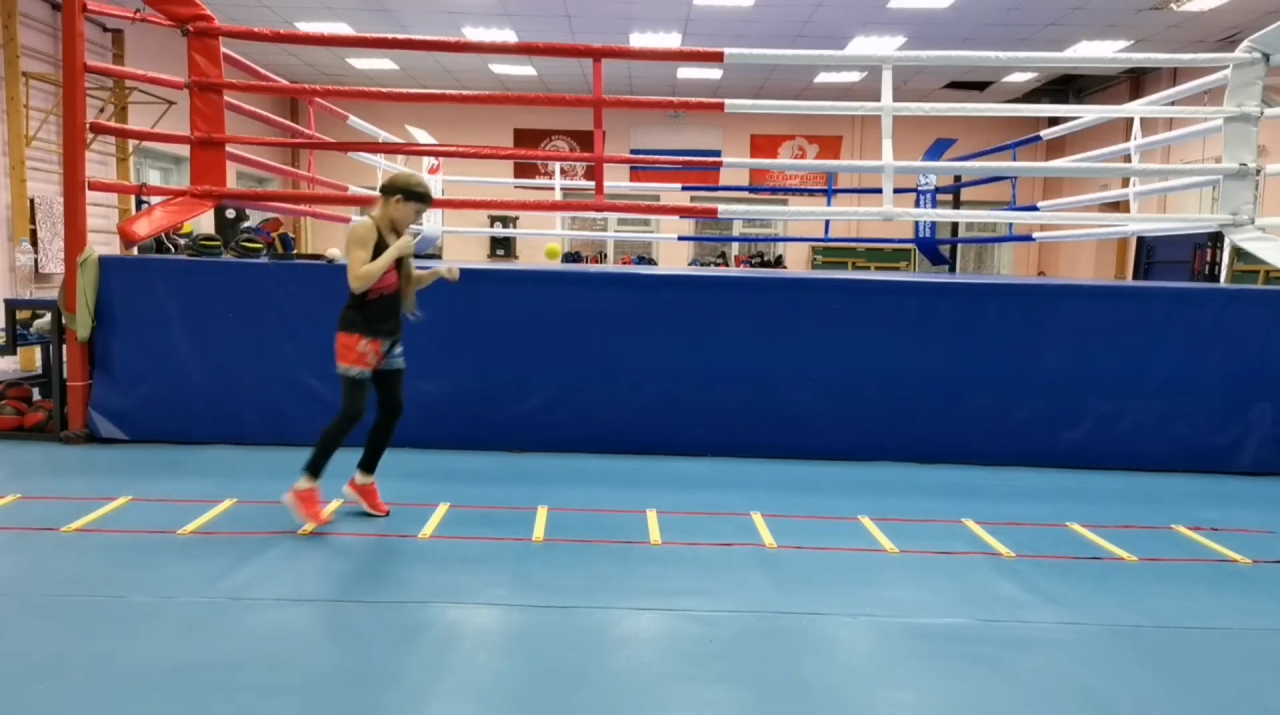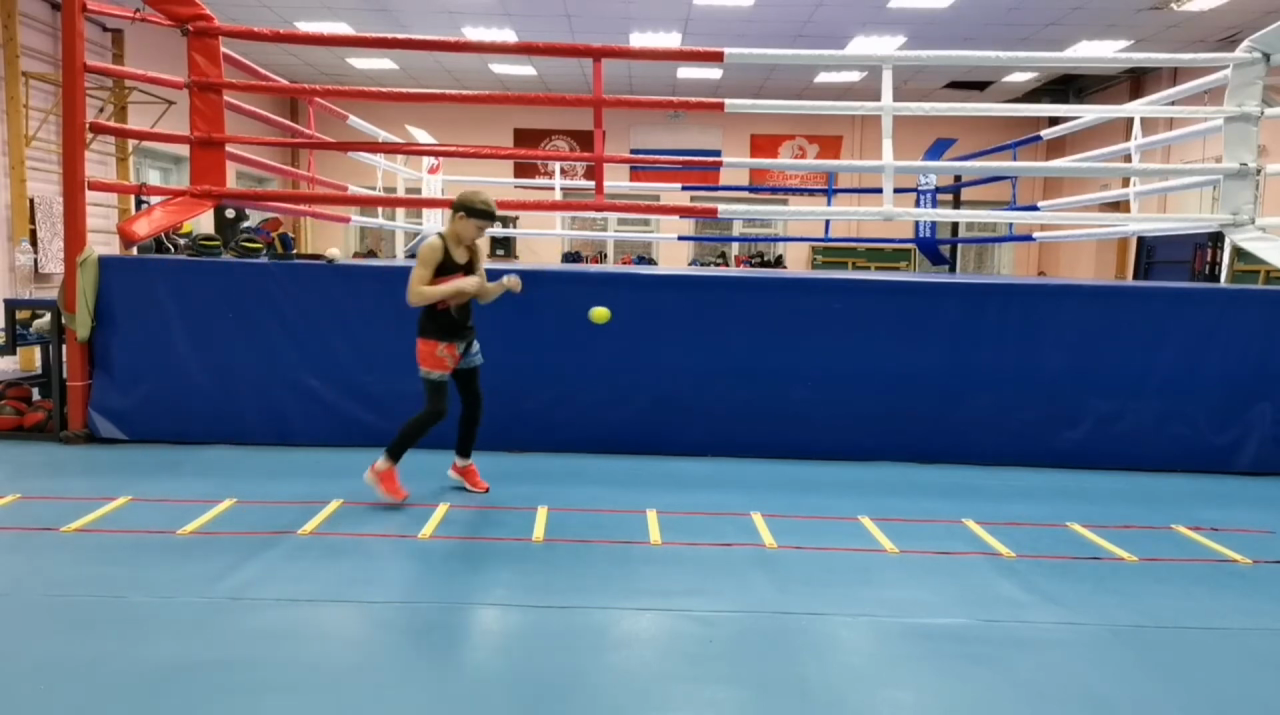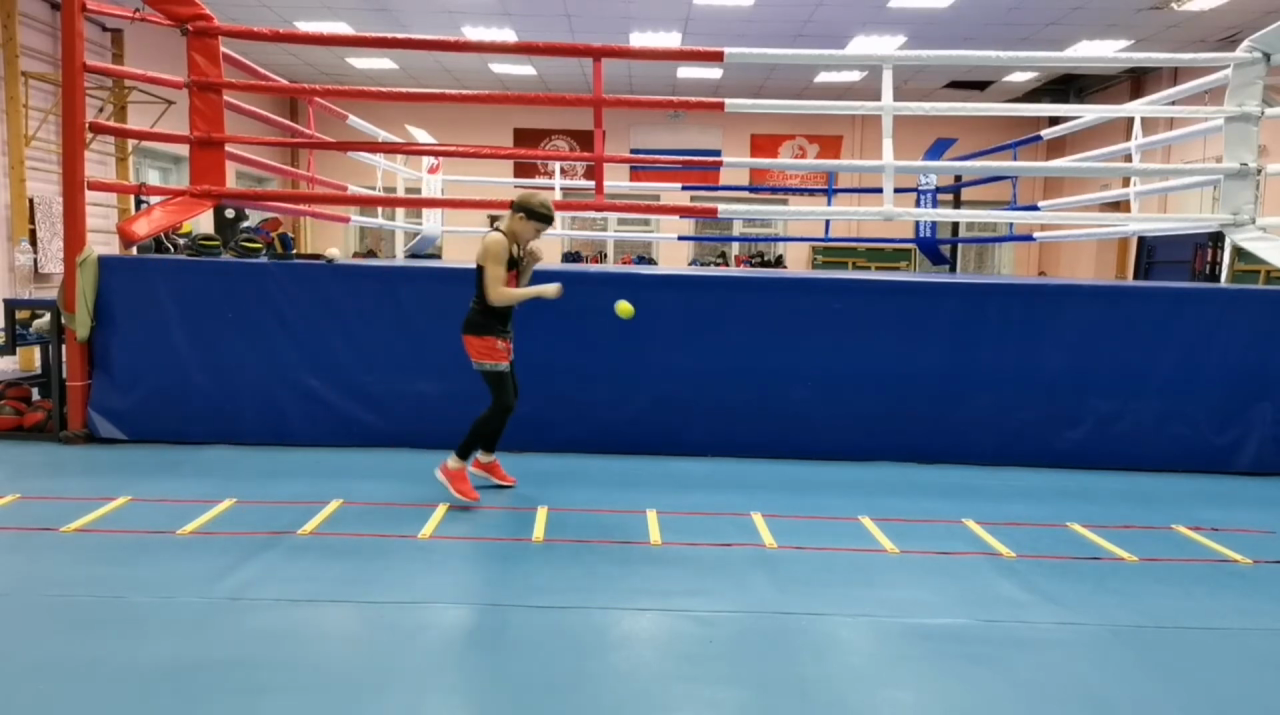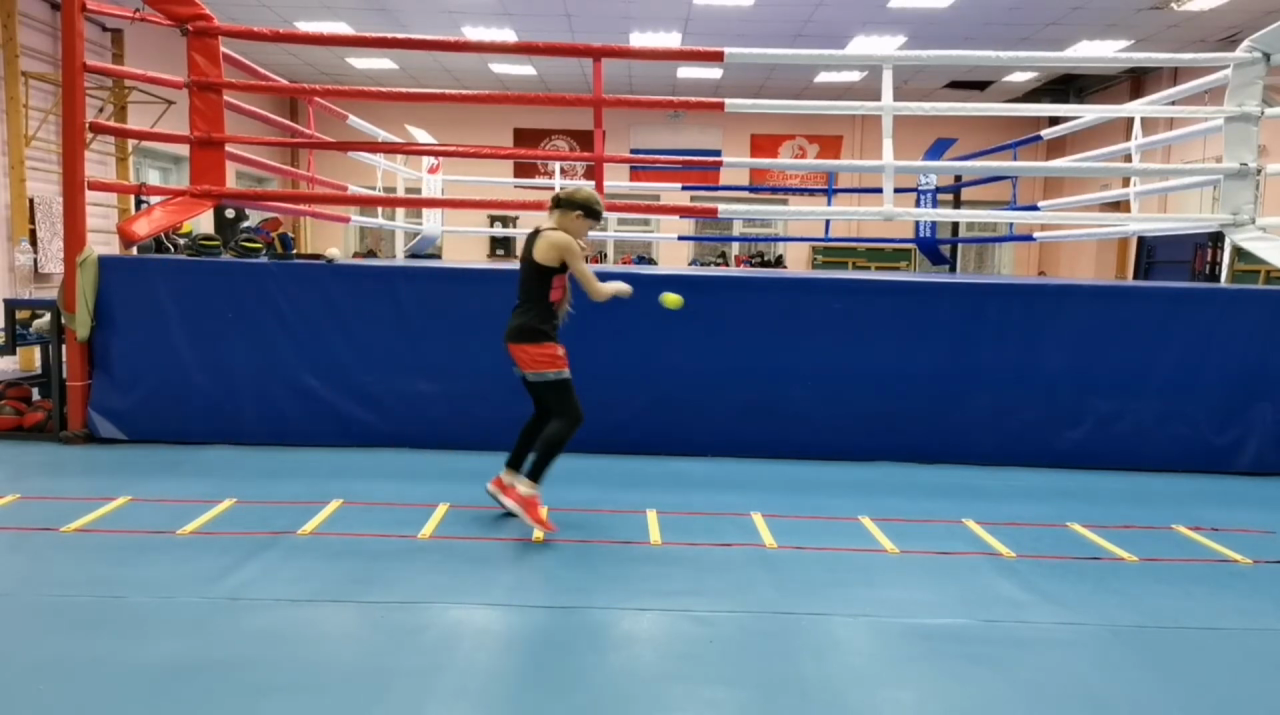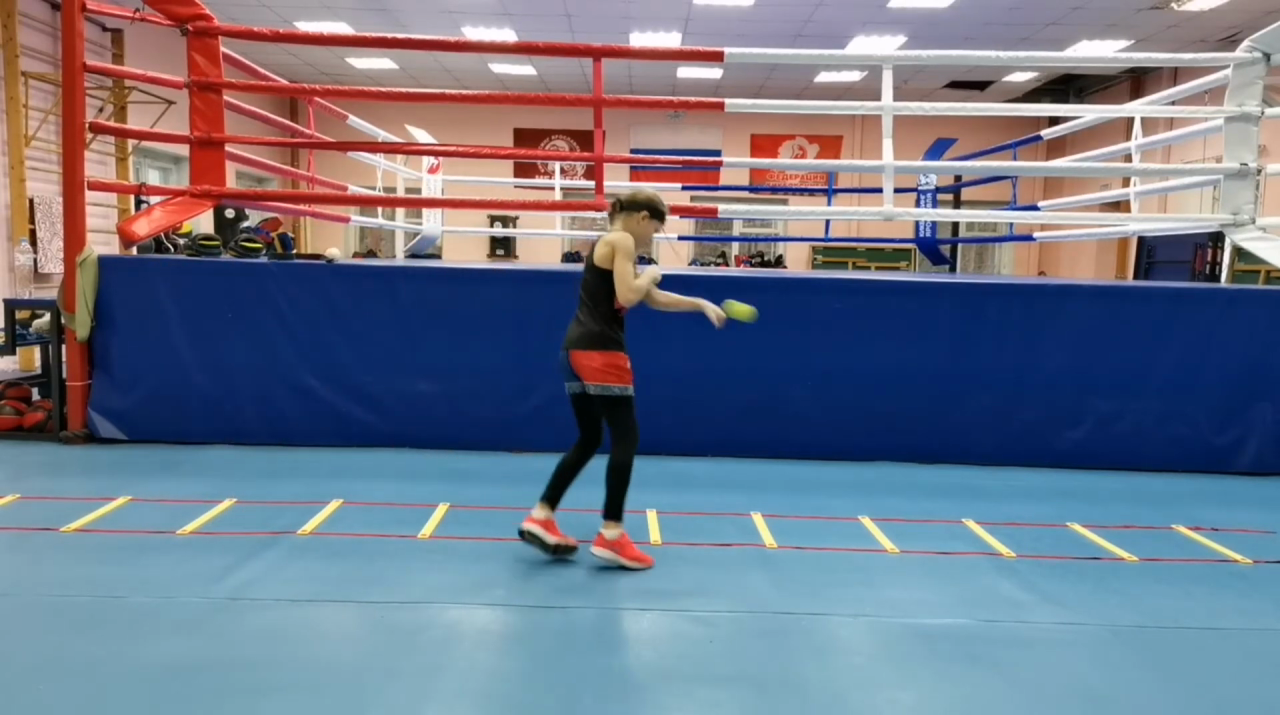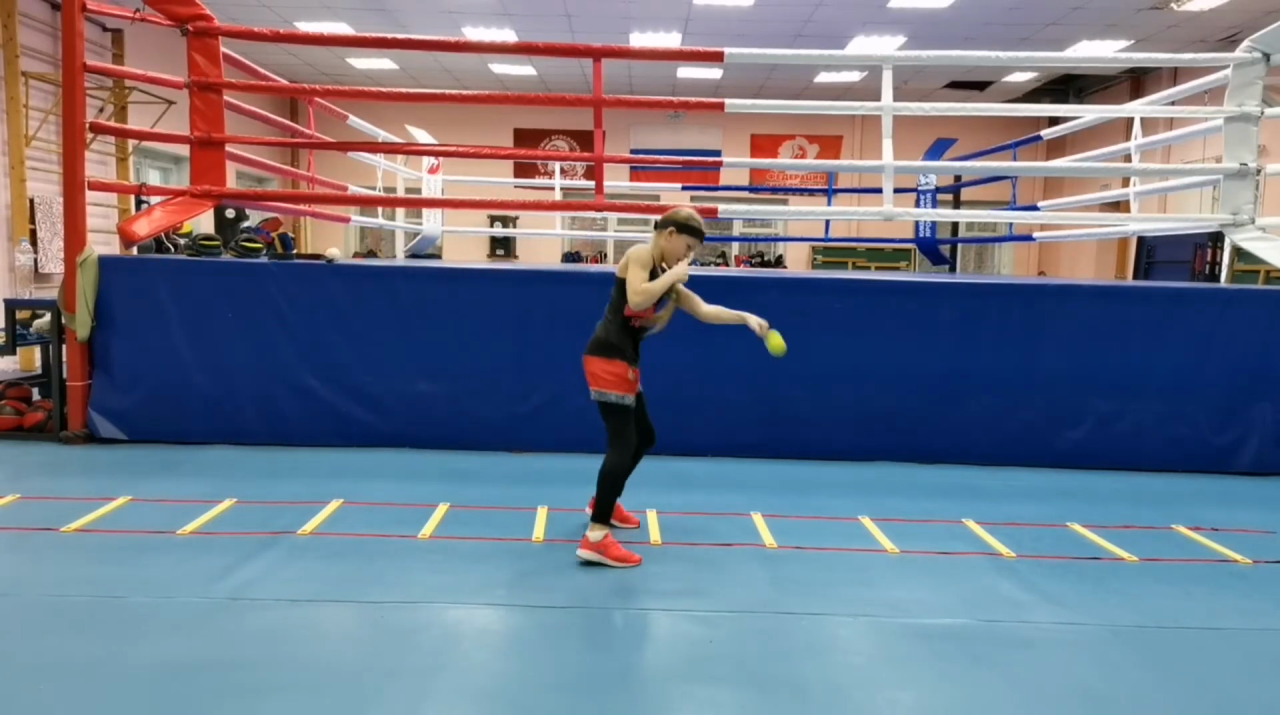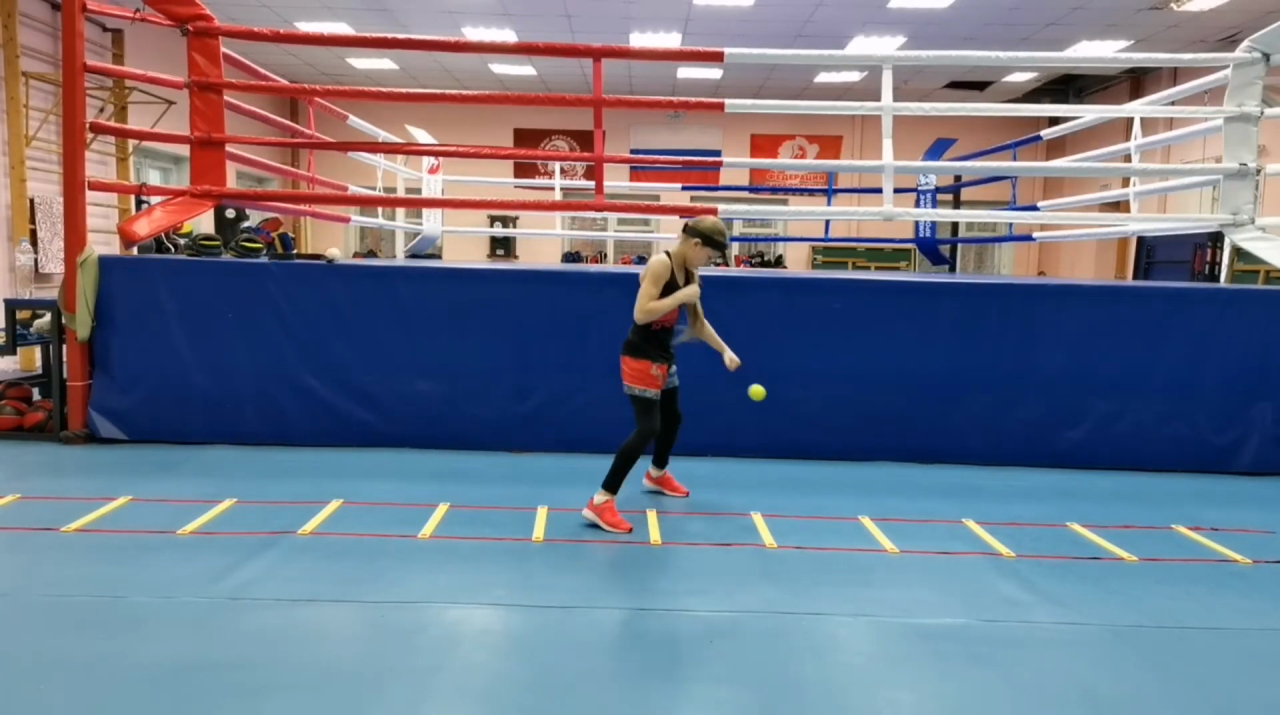
dt=0.4s
person 1, frame 1
left shoulder: (396, 234)
right shoulder: (363, 228)
left elbow: (409, 283)
right elbow: (358, 282)
left wrist: (439, 271)
right wrist: (397, 251)
left hip: (388, 336)
right hip: (358, 333)
left knee: (392, 410)
right knee: (352, 412)
left ankle: (362, 482)
right ankle: (305, 487)
person 1, frame 2
left shoulder: (472, 250)
right shoulder: (434, 246)
left elbow: (482, 295)
right elbow: (414, 297)
left wrist: (504, 284)
right wrist: (459, 284)
left hip: (464, 338)
right hip: (436, 339)
left knee: (474, 402)
right knee: (436, 409)
left ankle: (463, 464)
right ankle: (384, 467)
person 1, frame 3
left shoulder: (515, 243)
right shoulder: (495, 241)
left elbow: (515, 287)
right elbow: (497, 295)
left wrist: (530, 263)
right wrist: (541, 290)
left hip: (500, 332)
right hip: (483, 333)
left knee: (509, 397)
right knee: (503, 403)
left ankle: (485, 459)
right ankle: (454, 465)
person 1, frame 4
left shoulder: (537, 236)
right shoulder: (561, 241)
right elbow: (598, 293)
right wrist: (619, 286)
left hip: (524, 337)
right hip: (535, 339)
left knee: (548, 411)
right knee: (570, 415)
left ankle: (507, 479)
right ankle: (525, 489)
person 1, frame 5
left shoulder: (609, 244)
right shoulder: (622, 242)
left elbow: (653, 298)
right elbow: (627, 297)
left wrist: (701, 304)
right wrist: (651, 274)
left hip: (578, 348)
right hip: (600, 349)
left knee: (588, 441)
right knee: (625, 437)
left ankle: (541, 517)
right ankle: (610, 535)
person 1, frame 6
left shoulder: (669, 278)
right shoulder: (640, 254)
left elbow: (703, 311)
right elbow: (636, 299)
left wrist: (745, 317)
right wrist: (673, 275)
left hip: (622, 361)
right hip: (607, 359)
left knee: (644, 438)
right knee: (622, 445)
left ankle: (603, 504)
right ankle: (595, 537)
person 1, frame 7
left shoulder: (689, 275)
right shoulder: (660, 264)
left elbow: (698, 323)
right elbow: (640, 314)
left wrist: (725, 350)
right wrist: (681, 296)
left hip: (663, 358)
right hip: (640, 357)
left knee: (672, 421)
right knee: (648, 428)
left ankle: (658, 473)
right ankle: (601, 500)
